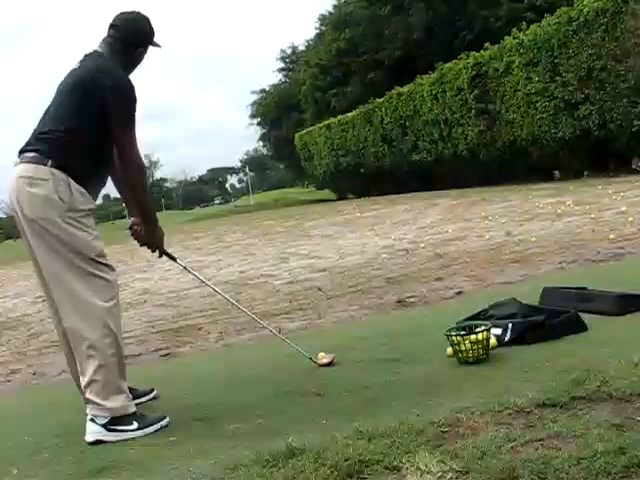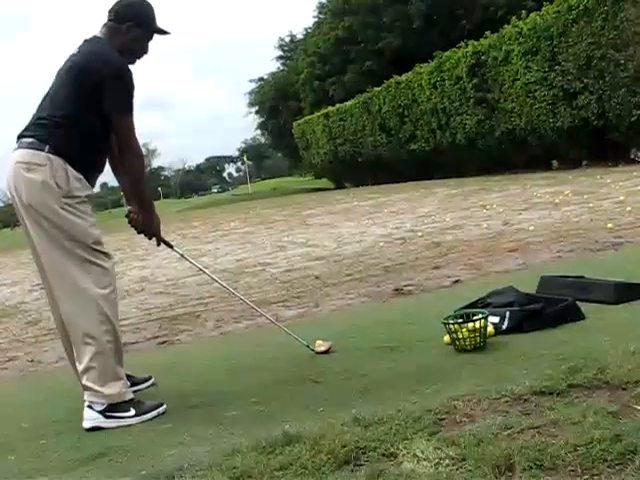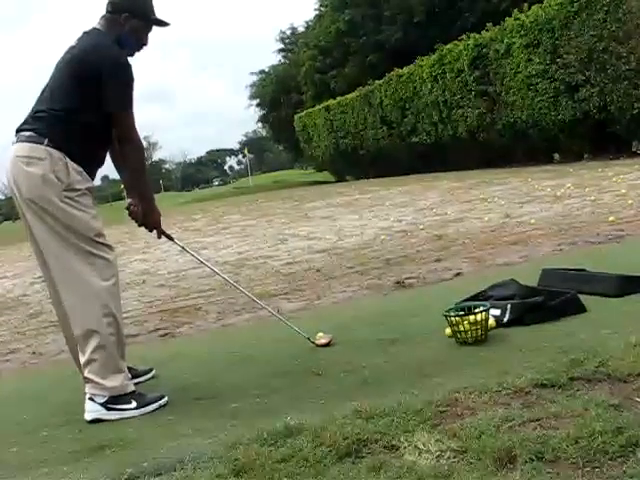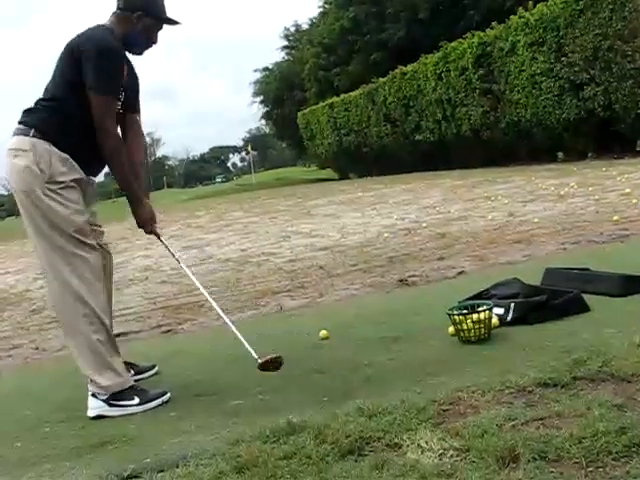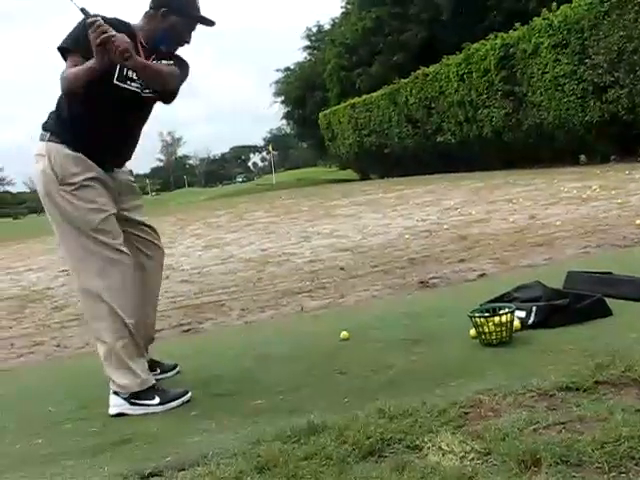
dt=0.5s
person 1, frame 1
left shoulder: (87, 73)
right shoulder: (114, 83)
left elbow: (110, 157)
right elbow: (129, 160)
left wrist: (134, 214)
right wrist: (150, 221)
left hip: (33, 182)
right hip: (53, 187)
left knee: (74, 298)
right knee: (95, 293)
left ankle: (106, 390)
right ankle: (108, 413)
person 1, frame 2
left shoulder: (89, 59)
right shoulder: (111, 67)
left elbow: (109, 143)
right elbow: (127, 146)
left wrist: (132, 202)
right wrist: (146, 209)
left hip: (32, 169)
right hip: (50, 173)
left knee: (70, 284)
right knee: (92, 279)
left ankle: (103, 377)
right ankle: (105, 400)
person 1, frame 3
left shoulder: (88, 51)
right shoulder: (110, 59)
left elbow: (110, 136)
right elbow: (127, 139)
left wrist: (134, 194)
right wrist: (147, 201)
left hip: (32, 163)
right hip: (50, 166)
left knee: (72, 277)
right knee: (94, 273)
left ankle: (104, 369)
right ankle: (107, 392)
person 1, frame 4
left shoulder: (126, 71)
right shoulder: (99, 45)
left elbow: (132, 134)
right elbow: (104, 128)
left wrist: (142, 199)
right wrist: (134, 198)
left hip: (70, 167)
right hip: (41, 159)
left knee: (95, 263)
right knee: (77, 270)
left ankle: (106, 361)
right ankle: (107, 389)
person 1, frame 5
left shoulder: (171, 64)
left elbow: (165, 81)
right elbow: (69, 83)
left wrist: (129, 57)
right wrist: (98, 62)
left hip: (110, 169)
right hip: (66, 162)
left knee: (146, 254)
right knee: (107, 270)
left ankle: (135, 358)
right ankle: (129, 389)
